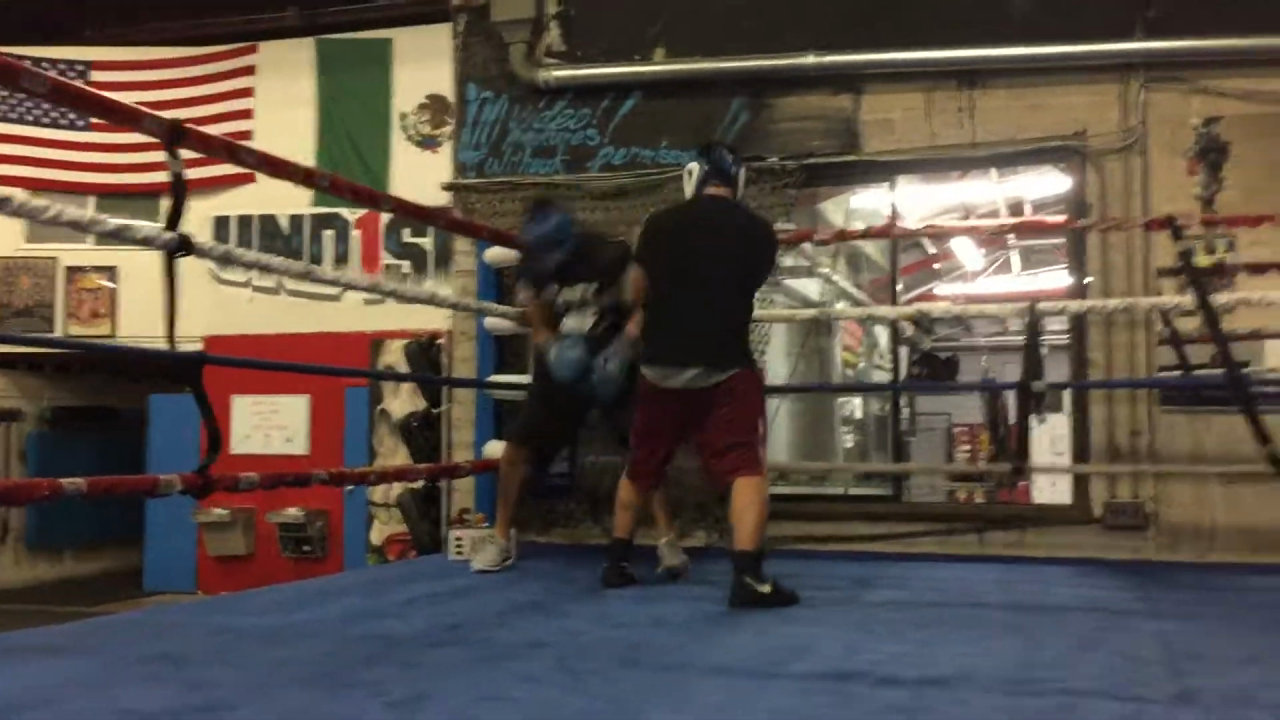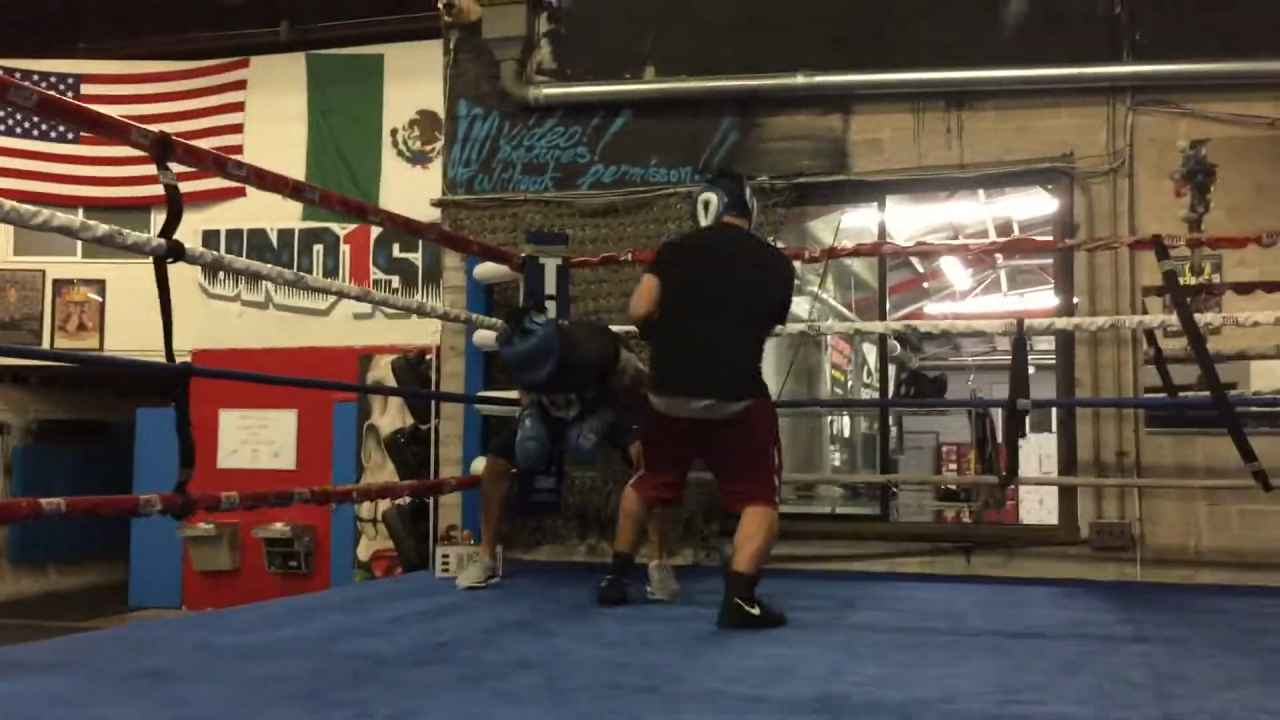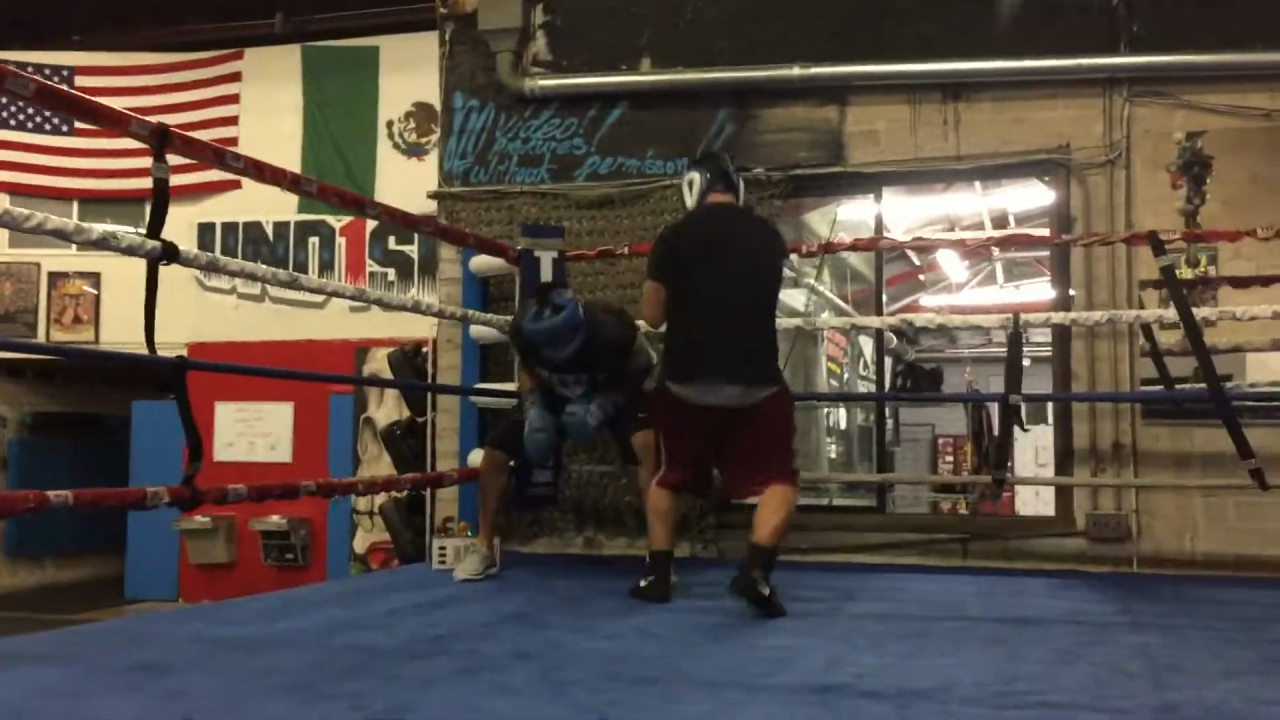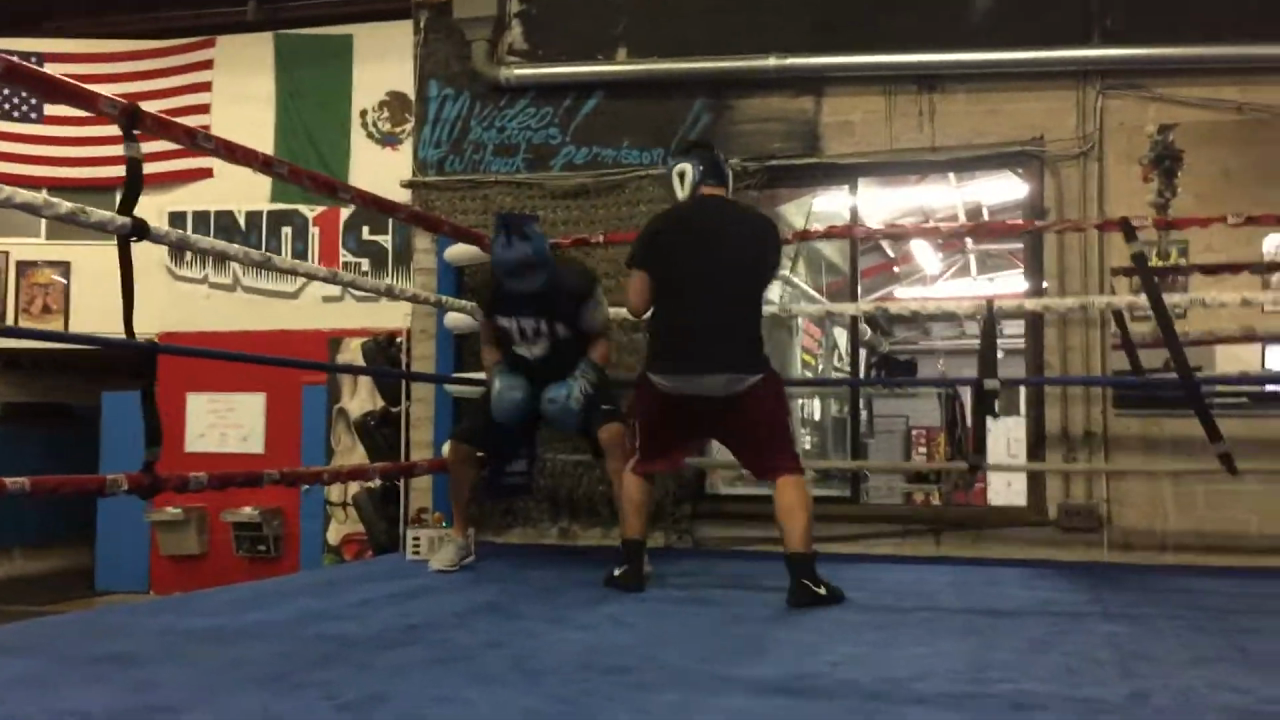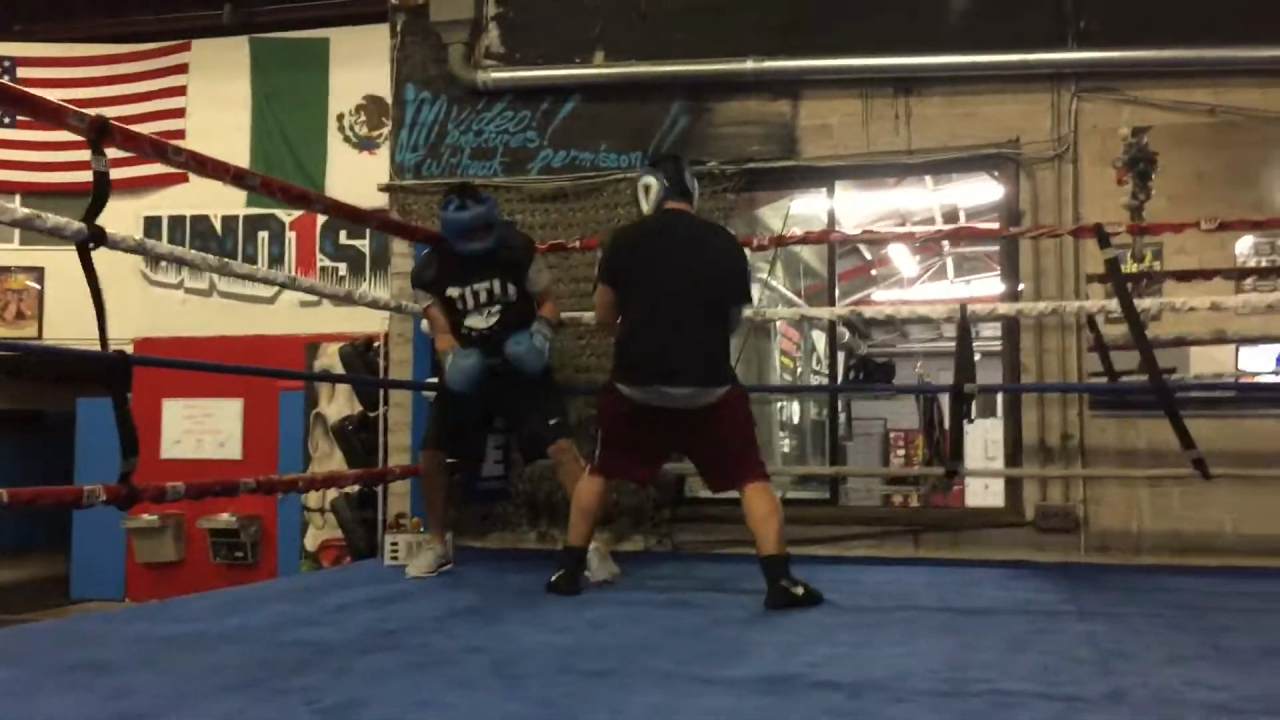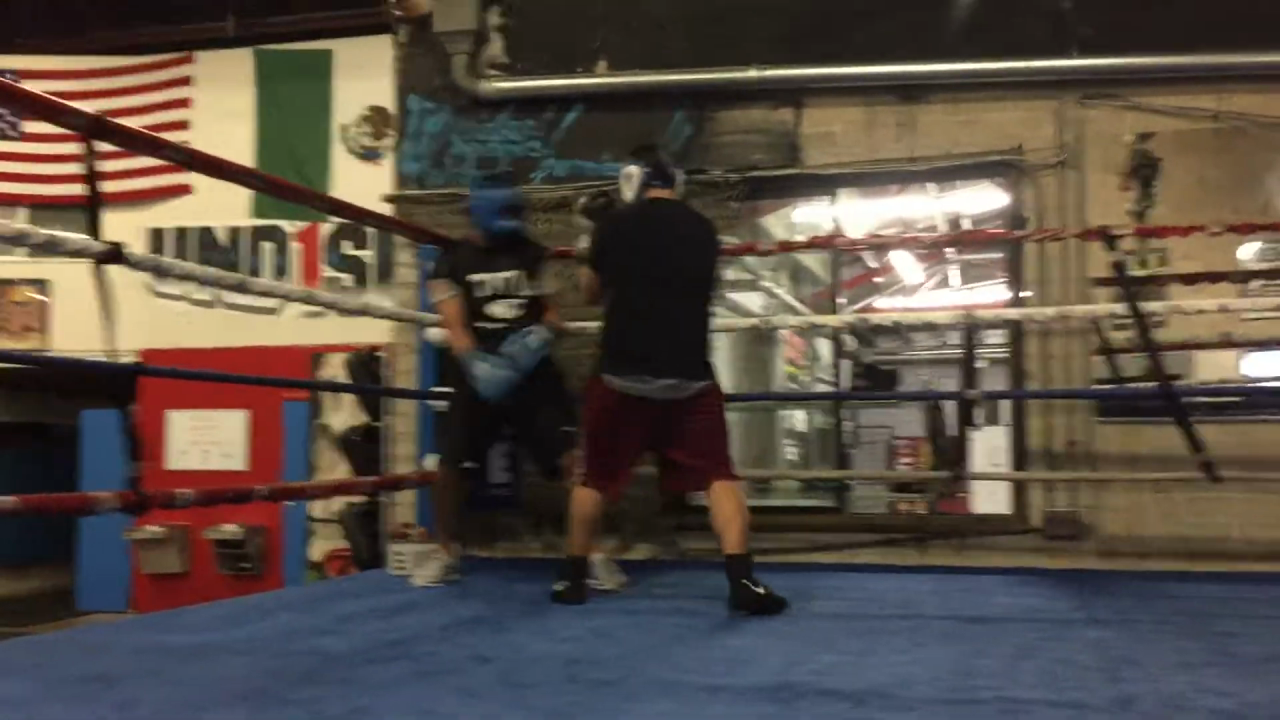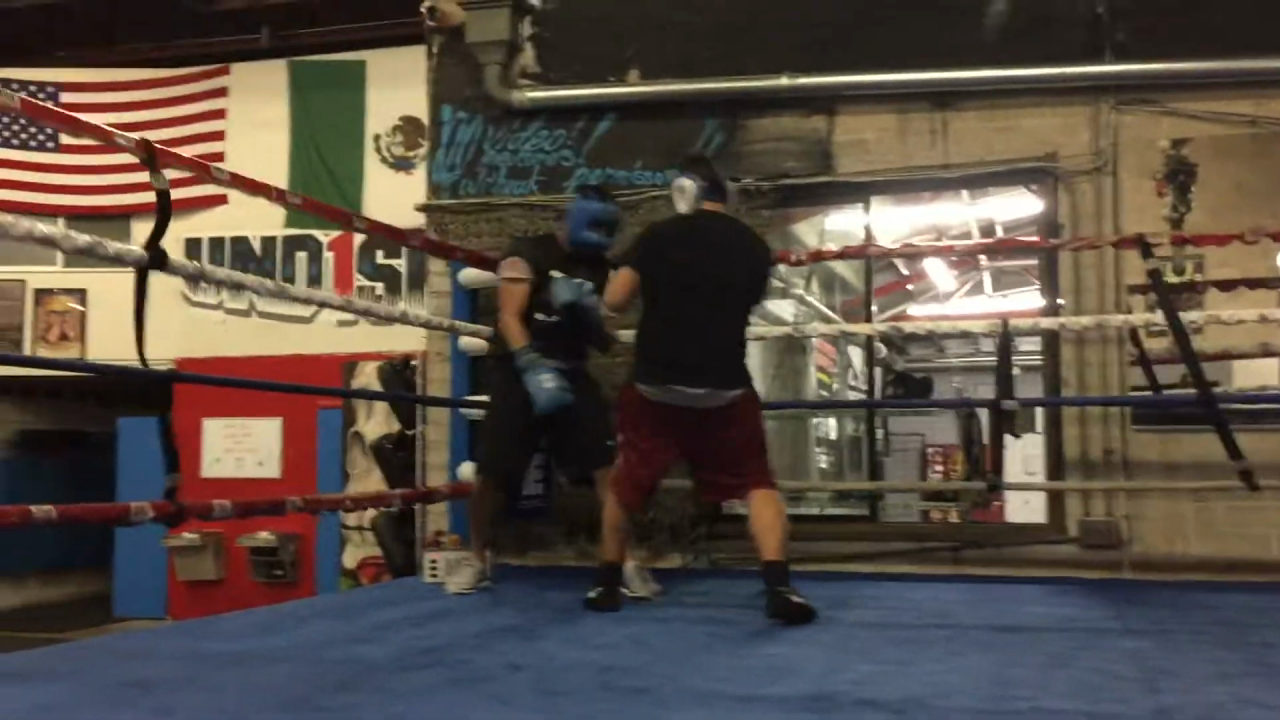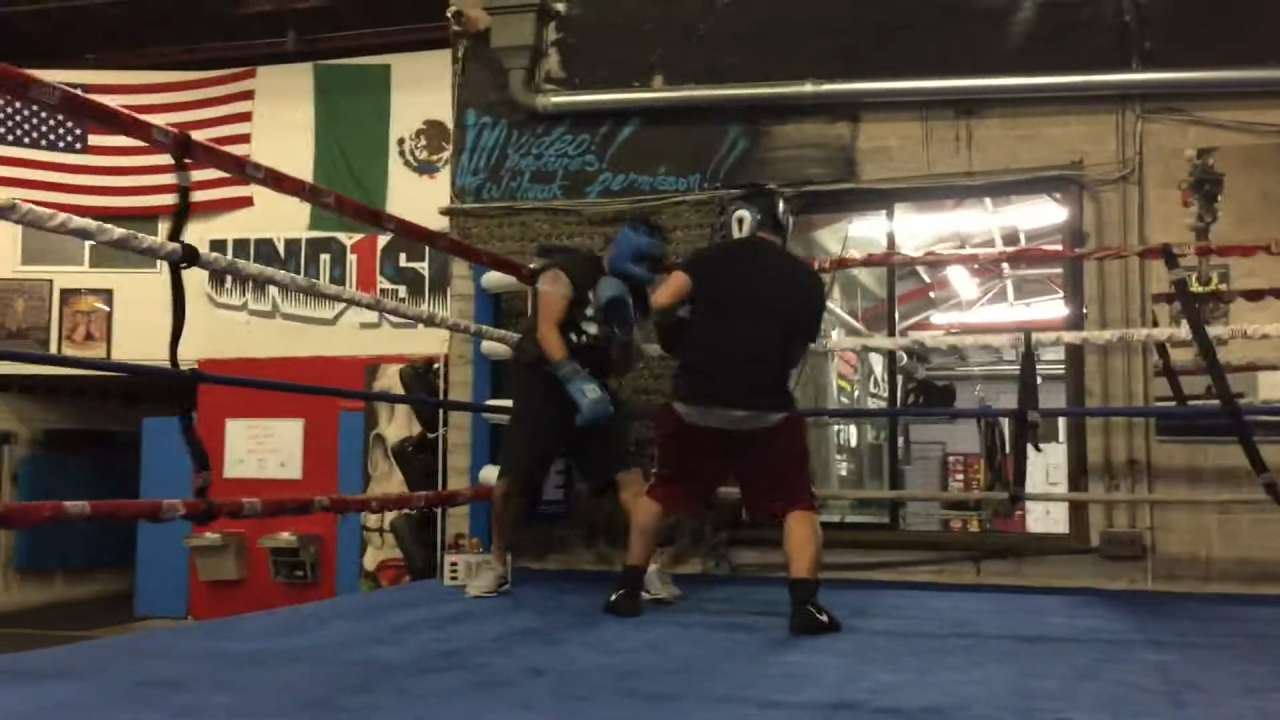
dt=0.2s
person 1, frame 1
left shoulder: (662, 224)
right shoulder: (758, 230)
left elbow: (636, 295)
left hip: (661, 366)
right hip: (725, 369)
left knee: (641, 469)
right knee: (746, 471)
left ankle: (617, 561)
right ankle: (747, 573)
person 1, frame 2
left shoulder: (677, 249)
right shoulder: (777, 263)
left elbow: (640, 309)
left hip: (670, 394)
right hip: (737, 397)
left knee: (646, 484)
right knee: (758, 499)
left ankle: (617, 576)
right ankle: (739, 595)
person 1, frame 3
left shoulder: (676, 237)
right shoulder: (770, 237)
left elbow: (653, 315)
left hip: (686, 382)
right hip: (755, 383)
left knee: (670, 476)
right knee: (777, 480)
left ankle: (658, 575)
right ankle: (755, 566)
person 1, frame 4
left shoulder: (661, 227)
right shoulder: (760, 226)
left elbow: (636, 304)
left hip: (669, 373)
right hip: (742, 374)
left knee: (641, 466)
right knee: (785, 469)
left ankle: (629, 564)
right ankle: (804, 575)
person 1, frame 5
left shoulder: (627, 240)
right shoulder: (725, 244)
left elbow: (604, 317)
right elbow: (733, 319)
left hip: (636, 385)
right hip: (708, 385)
left knee: (599, 470)
right knee: (751, 478)
left ankle: (569, 569)
right ankle: (781, 580)
person 1, frame 6
left shoulder: (615, 226)
right shoulder: (704, 231)
left elbow: (591, 292)
left hip: (622, 376)
right hip: (689, 378)
left knee: (594, 477)
right knee: (718, 476)
left ankle: (573, 577)
right ankle: (740, 578)
person 1, frame 7
left shoulder: (661, 235)
right shoulder: (755, 247)
left elbow: (615, 299)
left wrist: (656, 289)
left hip: (656, 385)
right hip: (726, 388)
left knee: (624, 486)
right knee: (757, 484)
left ankle: (606, 584)
right ankle: (778, 586)
person 1, frame 8
left shoulder: (715, 257)
right shoulder: (808, 279)
left elbow: (662, 303)
right elbow: (797, 352)
left hip: (698, 404)
right hip: (768, 412)
left knee: (659, 495)
right knee: (796, 505)
left ankle: (627, 590)
right ankle: (805, 603)
person 2, frame 1
left shoulder: (611, 257)
right shoulder: (530, 271)
right elbow: (537, 326)
left wrist: (618, 353)
right wrist: (552, 351)
left hip: (615, 360)
right hip: (564, 364)
right knee: (518, 448)
left ankle: (668, 542)
right ankle: (501, 540)
person 2, frame 2
left shoulder: (597, 350)
right shoulder: (519, 356)
left elbow: (638, 386)
right elbow: (528, 390)
left wrist: (601, 422)
right wrist: (530, 418)
left hip: (612, 405)
right hip: (553, 413)
left knee: (644, 453)
right knee: (497, 462)
left ankle: (659, 564)
right ankle: (486, 558)
person 2, frame 3
left shoulder: (614, 330)
right shoulder: (524, 334)
left elbow: (645, 371)
right elbow: (527, 370)
left wrist: (602, 401)
right wrist: (534, 408)
left hip: (613, 395)
right hip: (554, 398)
left knee: (645, 445)
right knee: (494, 455)
right ankle: (484, 550)
person 2, frame 4
left shoulder: (576, 282)
right shoulder: (491, 289)
left elbow: (600, 340)
right elbow: (491, 342)
left wrist: (581, 383)
right wrist: (499, 380)
left hip: (569, 376)
right hip: (516, 379)
left knee: (613, 437)
right knee: (462, 447)
right ankle: (460, 539)
person 2, frame 5
left shoulder: (519, 249)
right shoulder: (430, 271)
left elbow: (546, 302)
right elbow: (441, 332)
left wrist: (540, 335)
right wrist: (454, 362)
left hip: (521, 366)
right hip: (469, 372)
left knee: (561, 447)
right knee: (432, 458)
left ankle: (591, 545)
right ankle: (439, 545)
person 2, frame 6
left shoulder: (530, 254)
right shoulder: (450, 266)
left elbow: (551, 312)
right elbow: (455, 328)
left wrist: (540, 335)
right wrist: (477, 364)
left hip: (532, 369)
right hip: (482, 372)
left knee: (571, 455)
right knee: (449, 466)
left ankle: (594, 553)
right ankle: (446, 553)
person 2, frame 7
left shoulder: (599, 271)
right shoulder: (528, 255)
left elbow: (604, 343)
right elbow: (509, 318)
left wrist: (589, 311)
right wrist: (534, 370)
left hip: (571, 375)
right hip: (518, 374)
left knee: (605, 466)
right knee: (490, 473)
left ankle: (627, 563)
right ankle: (477, 560)
person 2, frame 8
left shoulder: (633, 296)
right shoulder: (570, 268)
left elbow: (620, 366)
right elbow: (545, 329)
left wrist: (622, 320)
right wrist: (575, 379)
left hip: (590, 384)
right hip: (542, 381)
left knee: (629, 472)
right knee: (514, 479)
left ankle: (651, 568)
right ankle: (496, 564)
